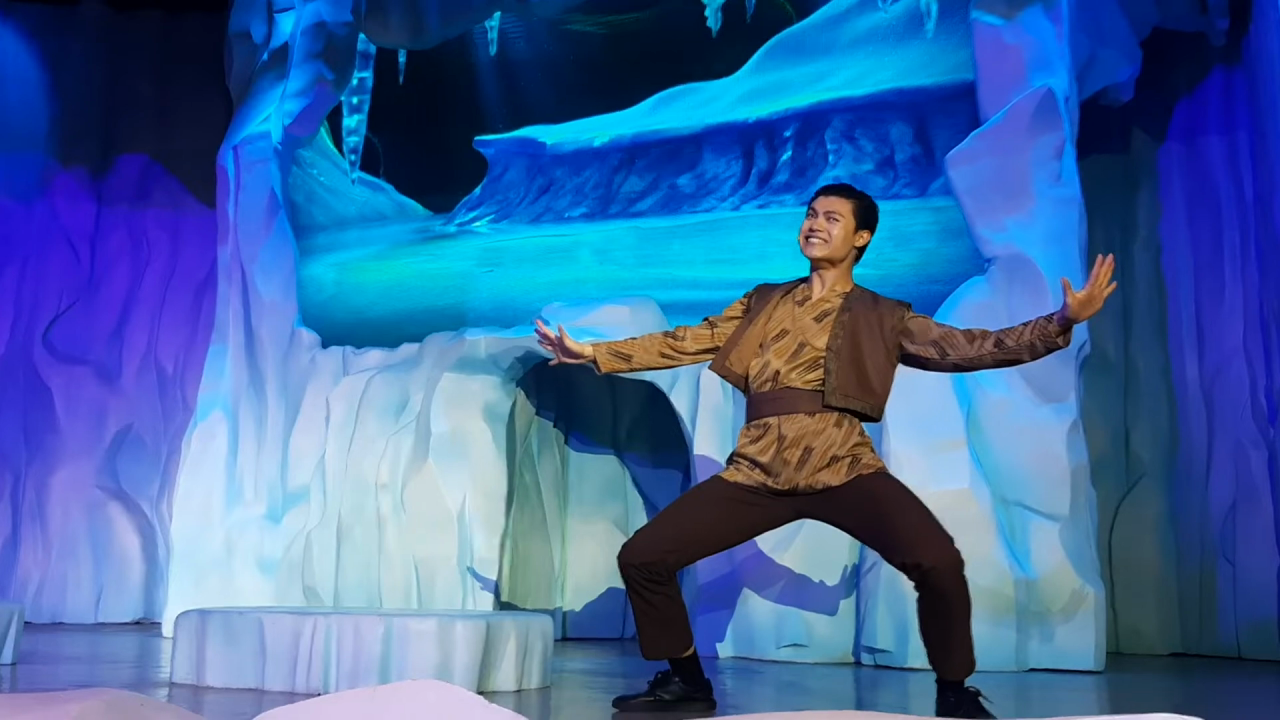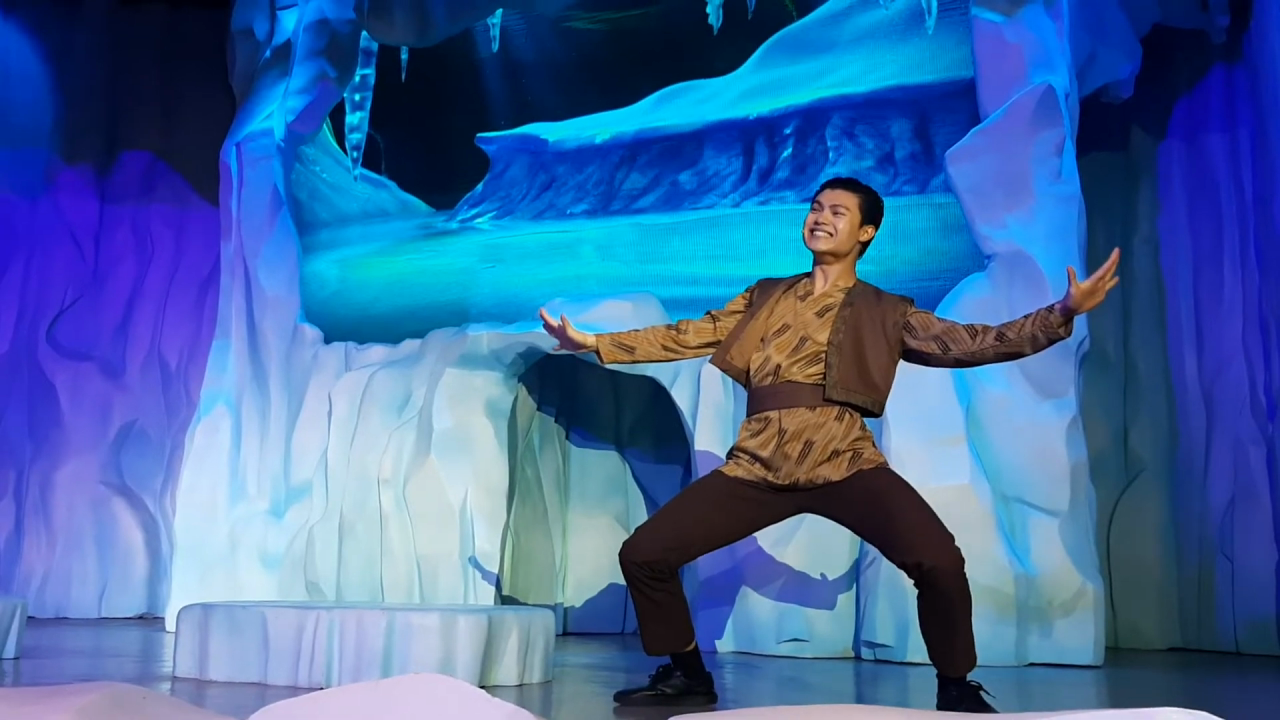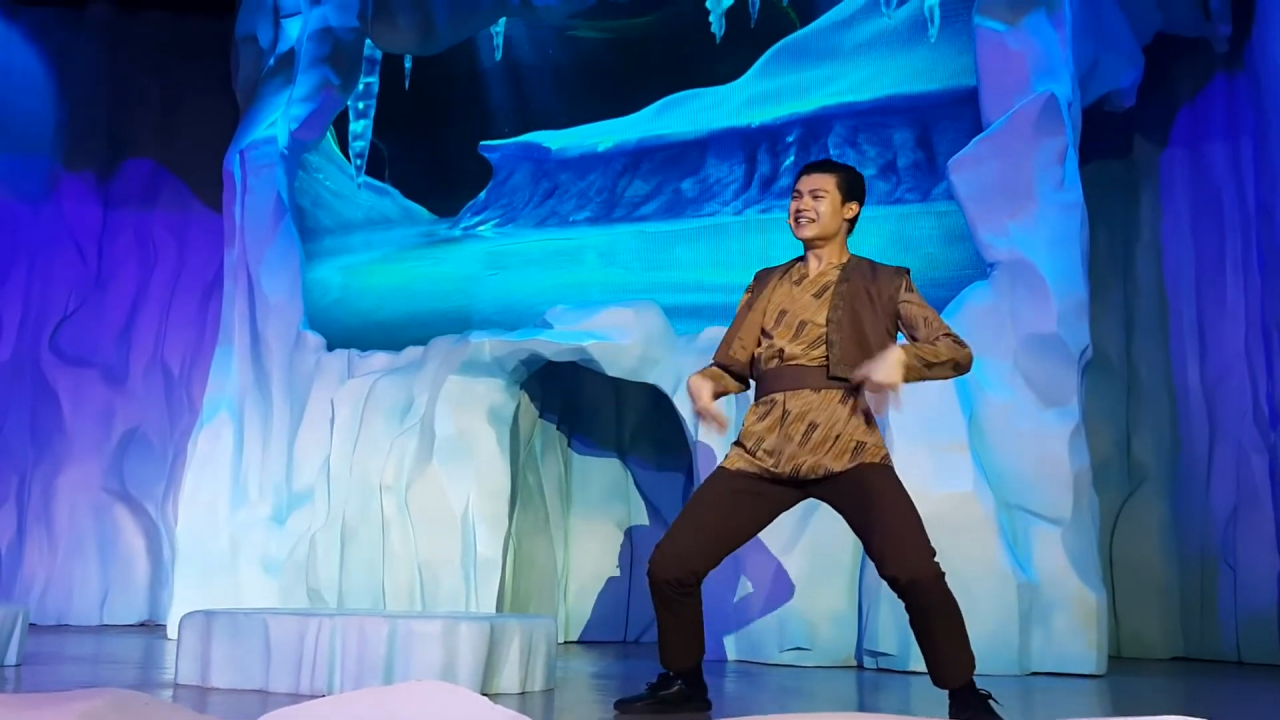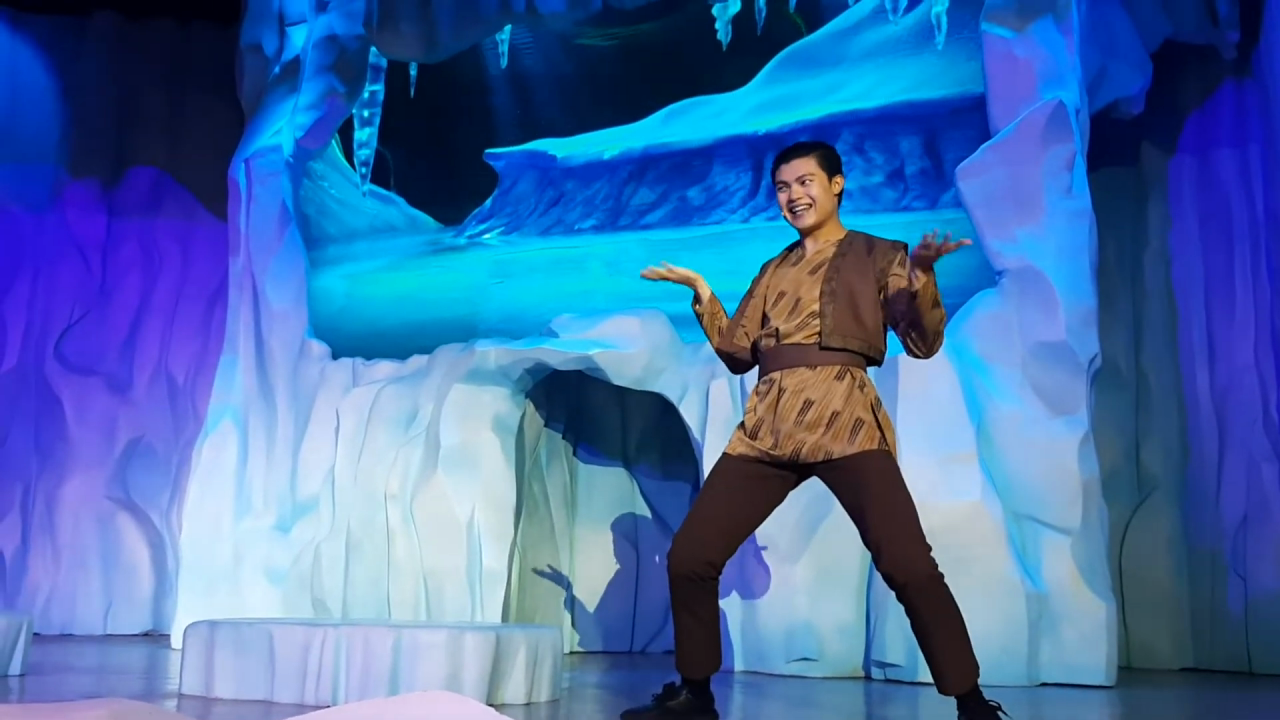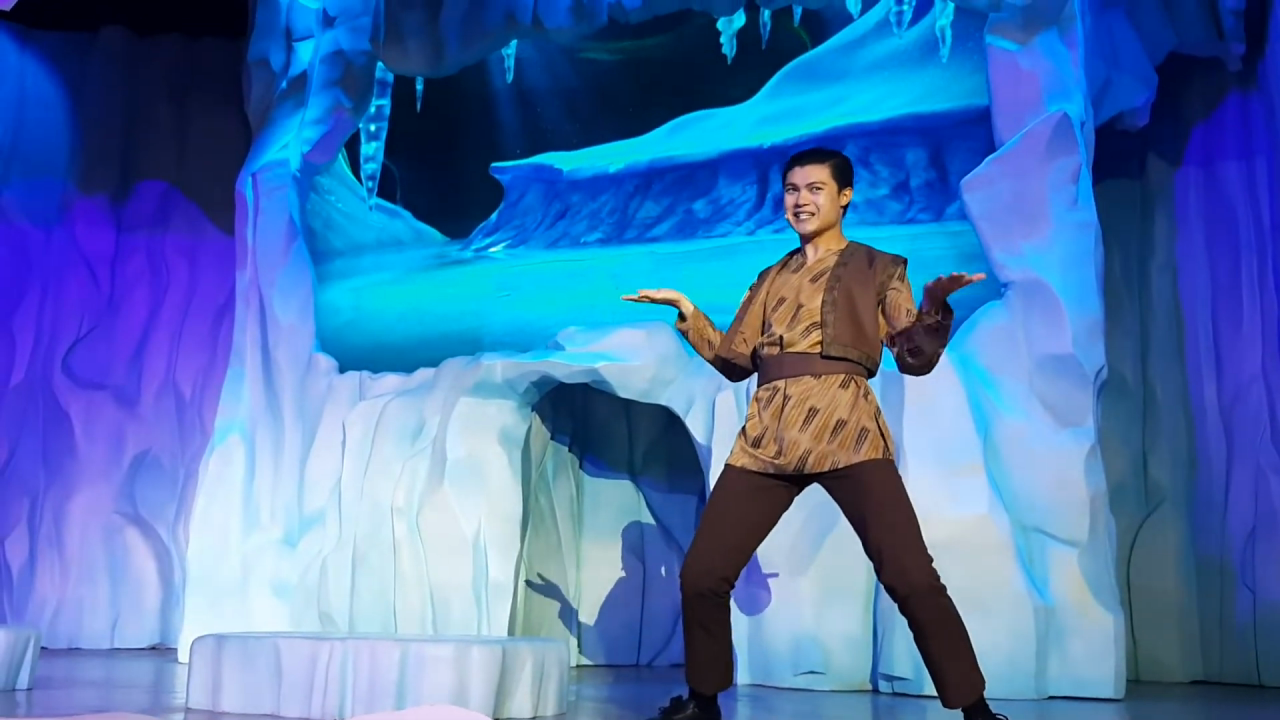
dt=1s
person 1, frame 1
left shoulder: (883, 318)
right shoulder: (763, 303)
left elbow: (965, 348)
right elbow: (687, 343)
left wrist: (1061, 322)
right wrist: (593, 352)
left hip: (843, 467)
right hip: (756, 471)
left knee: (940, 564)
right knee: (641, 557)
person 1, frame 2
left shoulder: (886, 313)
right shoulder: (764, 297)
left elbow: (970, 343)
right elbow: (688, 336)
left wrist: (1062, 313)
right wrist: (593, 342)
left hip: (844, 463)
right hip: (756, 465)
left knee: (940, 562)
right knee: (643, 554)
left ankle: (955, 688)
right ankle: (687, 675)
person 1, frame 3
left shoulder: (884, 283)
right shoulder: (767, 283)
left elbow: (955, 350)
right elbow: (734, 366)
left wrist: (902, 358)
right wrist: (701, 381)
left hip: (846, 446)
right hip: (762, 450)
left knee: (916, 572)
right knee: (669, 566)
person 1, frame 4
left shoulder: (879, 255)
right shoulder: (773, 270)
left elbow: (924, 342)
right elbow: (738, 354)
left wrist: (920, 275)
right wrist: (702, 293)
left hip: (845, 422)
right hip: (767, 428)
left knee: (909, 565)
right knee: (688, 558)
person 1, frame 5
left shoulder: (879, 269)
right shoulder: (771, 279)
left elbow: (916, 359)
right elbow: (733, 360)
left wrist: (935, 305)
right wrist: (685, 308)
left hip: (846, 431)
right hip: (767, 437)
left knee: (912, 577)
right knee: (701, 574)
